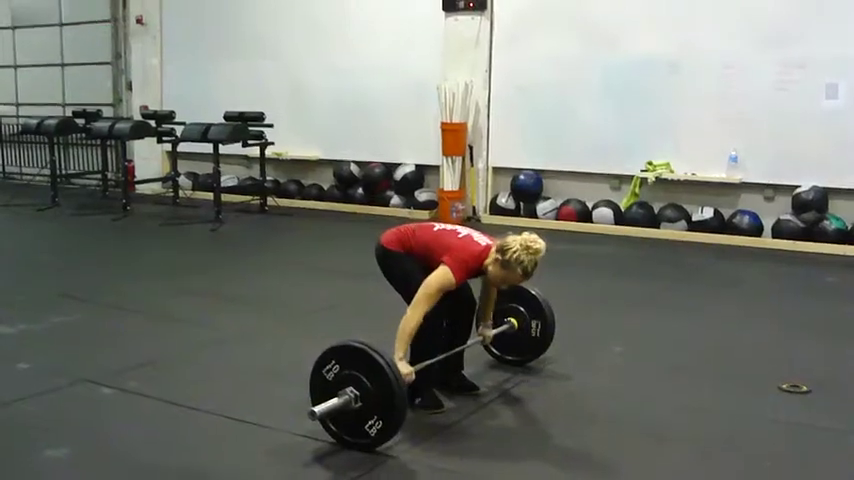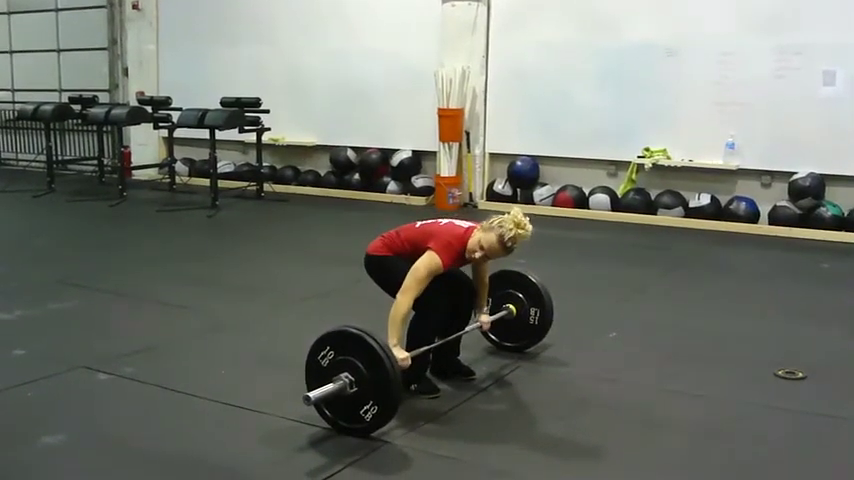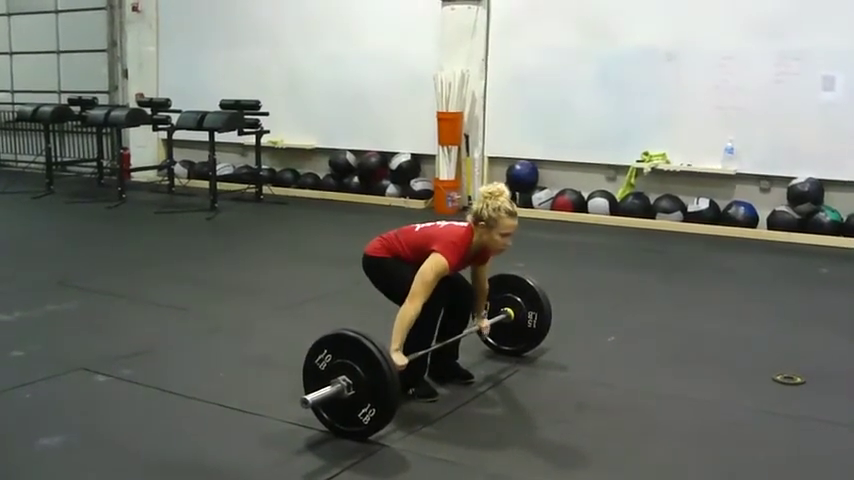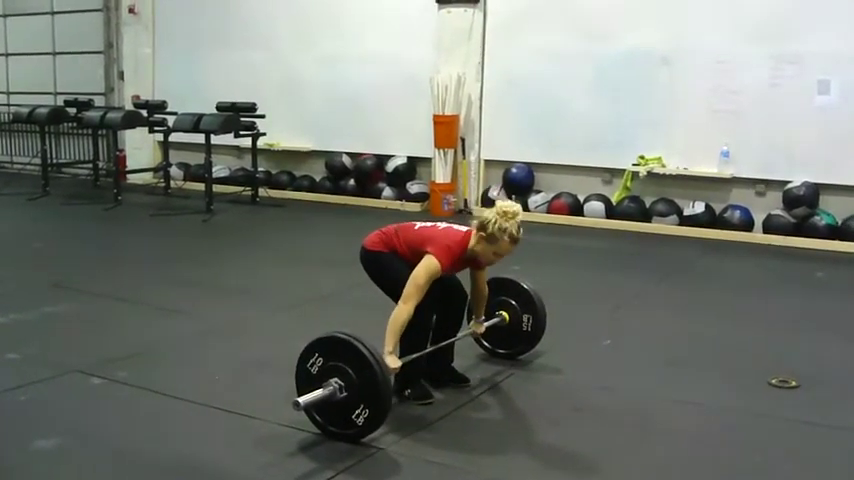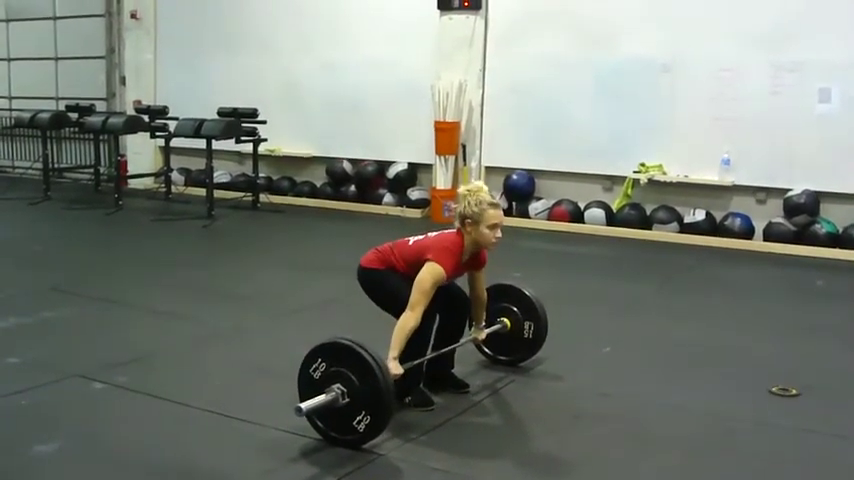
dt=1s
person 1, frame 1
left shoulder: (494, 254)
right shoulder: (463, 261)
left elbow: (488, 290)
right elbow: (415, 310)
left wrist: (485, 325)
right wrist: (399, 360)
left hip: (421, 251)
right hip: (393, 250)
left knee: (465, 304)
right knee: (434, 311)
left ankle: (448, 376)
right ankle: (418, 389)
person 1, frame 2
left shoulder: (483, 241)
right shoulder: (449, 245)
left elbow: (481, 280)
right elbow: (405, 296)
left wrist: (482, 311)
right wrist: (394, 347)
left hip: (413, 256)
right hip: (382, 256)
left knee: (465, 294)
right knee: (434, 302)
left ankle: (445, 362)
right ankle: (412, 375)
person 1, frame 3
left shoulder: (480, 243)
right shoulder: (451, 246)
left elbow: (480, 285)
right elbow: (413, 302)
left wrist: (480, 316)
right wrist: (395, 351)
left hip: (412, 258)
right hip: (381, 258)
left knee: (463, 296)
right knee: (430, 303)
left ankle: (443, 365)
right ankle: (409, 378)
person 1, frame 4
left shoulder: (477, 246)
right shoulder: (448, 249)
left elbow: (480, 289)
right elbow: (406, 304)
left wrist: (478, 320)
right wrist: (389, 353)
left hip: (407, 252)
right hip: (379, 252)
left knee: (456, 297)
right knee: (424, 304)
left ankle: (439, 368)
right ankle: (407, 381)
person 1, frame 5
left shoulder: (476, 250)
right shoulder: (445, 254)
left elbow: (478, 294)
right elbow: (412, 312)
left wrist: (479, 327)
right wrist: (392, 360)
left hip: (407, 269)
right hip: (376, 269)
left knee: (459, 304)
right knee: (425, 314)
left ankle: (438, 373)
right ankle: (406, 387)
